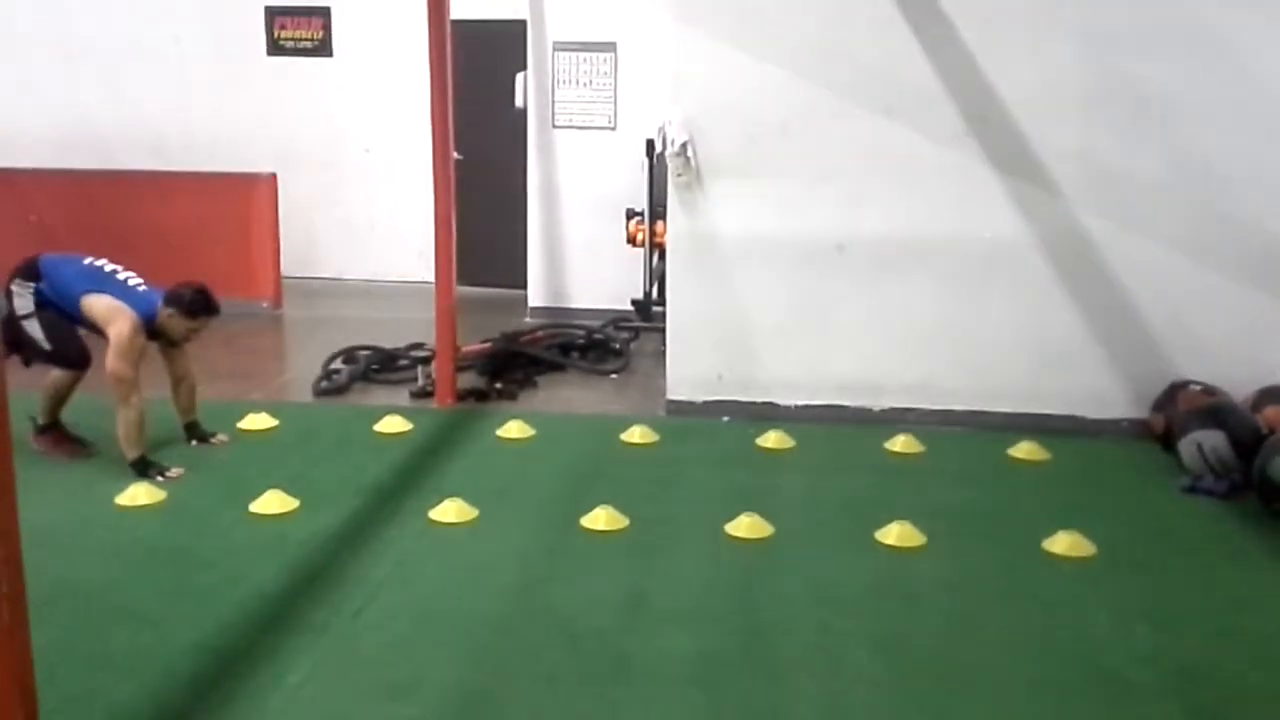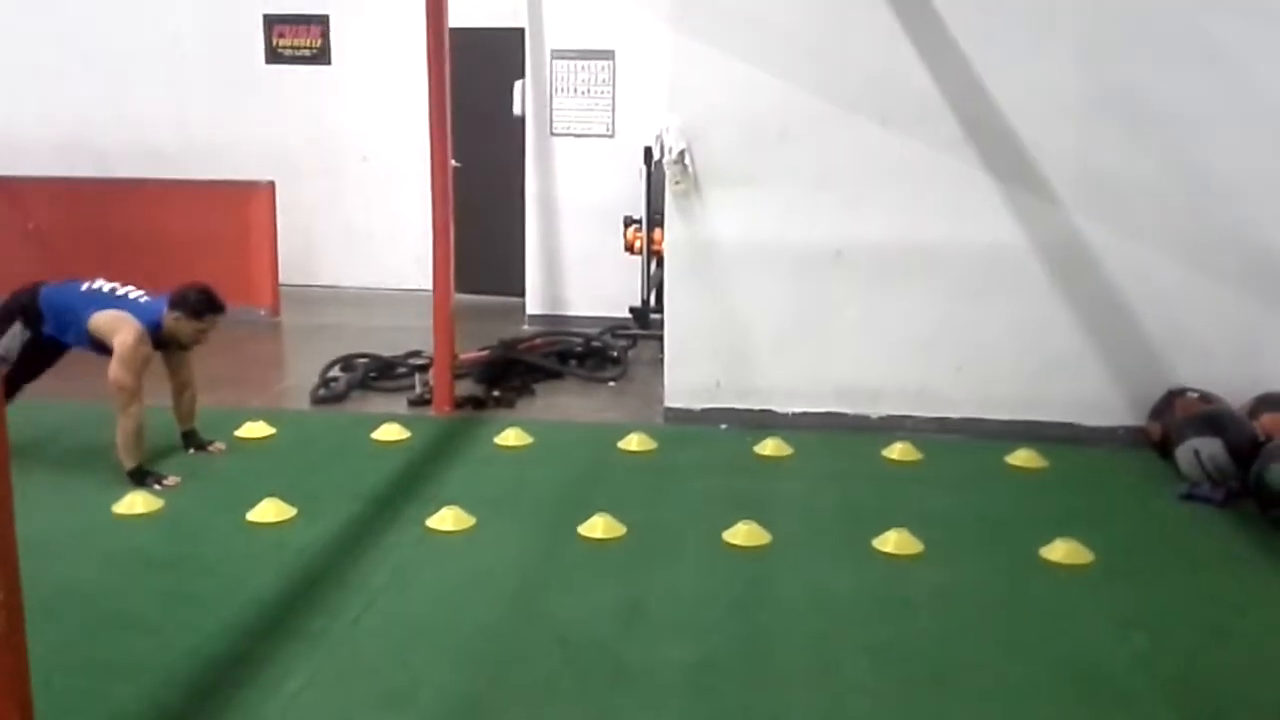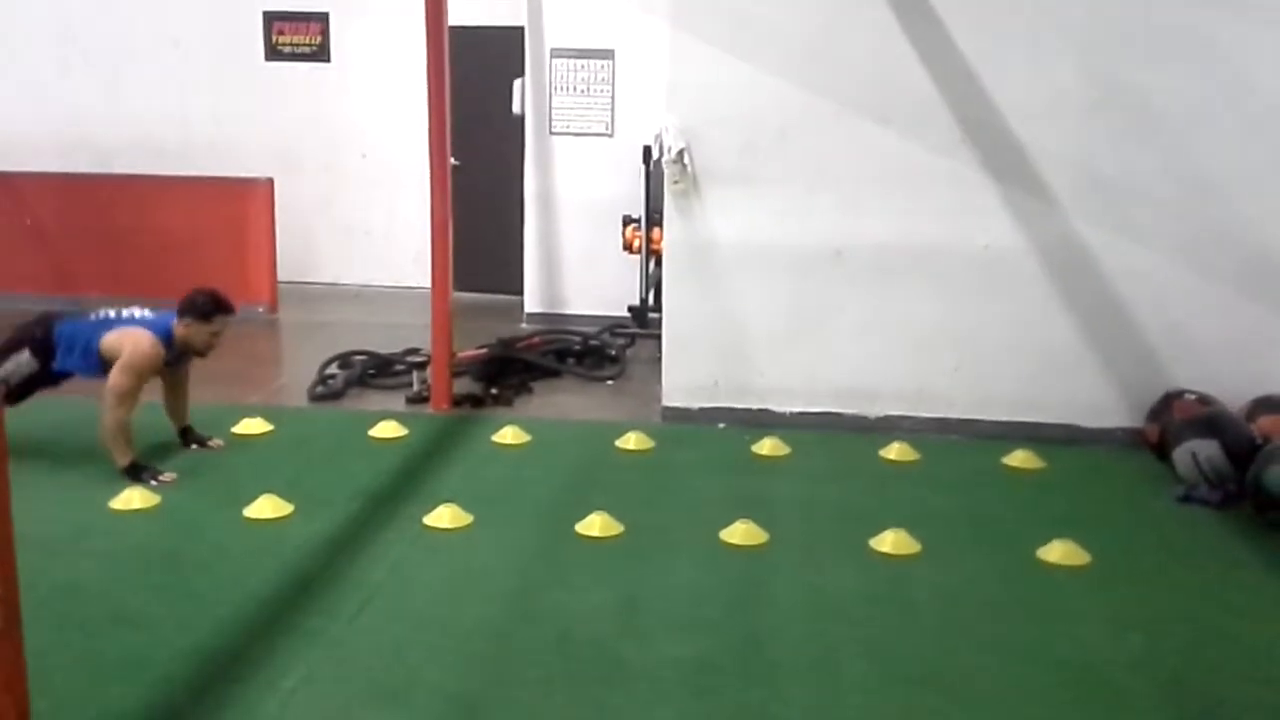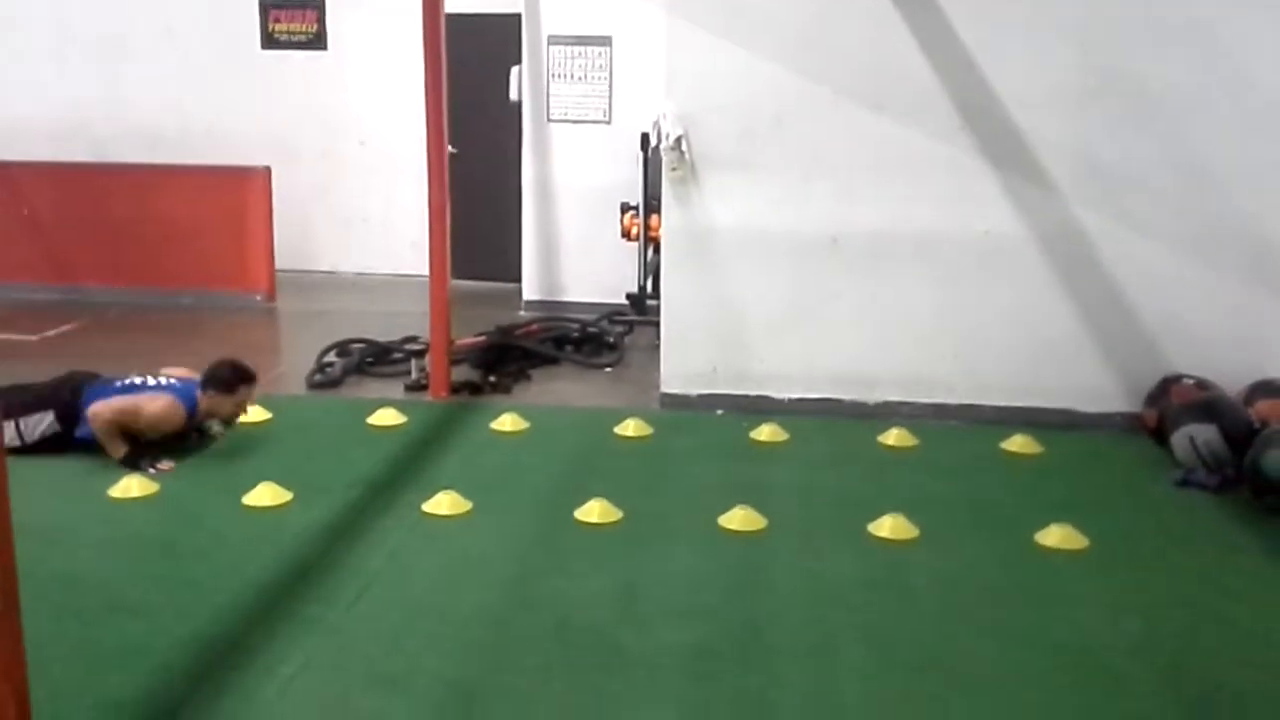
dt=0.3s
person 1, frame 1
left shoulder: (168, 311)
right shoulder: (129, 327)
left elbow: (182, 377)
right elbow: (128, 399)
left wrist: (193, 427)
right wrist: (140, 463)
left hip: (62, 282)
right hip: (31, 284)
right knee: (72, 359)
right ankle: (46, 428)
person 1, frame 2
left shoulder: (171, 319)
right shoulder: (134, 336)
left elbow: (184, 384)
right elbow: (128, 408)
left wrist: (190, 435)
right wrist: (136, 472)
left hip: (64, 308)
right hip: (32, 312)
person 1, frame 3
left shoulder: (181, 333)
right shoulder: (147, 347)
left elbow: (176, 383)
right elbow: (115, 412)
left wrist: (186, 432)
right wrist: (132, 469)
left hip: (70, 347)
right hip: (47, 344)
person 1, frame 4
left shoulder: (197, 386)
right shoulder: (172, 411)
left elbow: (168, 372)
right elbow: (97, 414)
left wrist: (191, 426)
right wrist: (130, 457)
left hip: (88, 389)
right hip: (69, 409)
